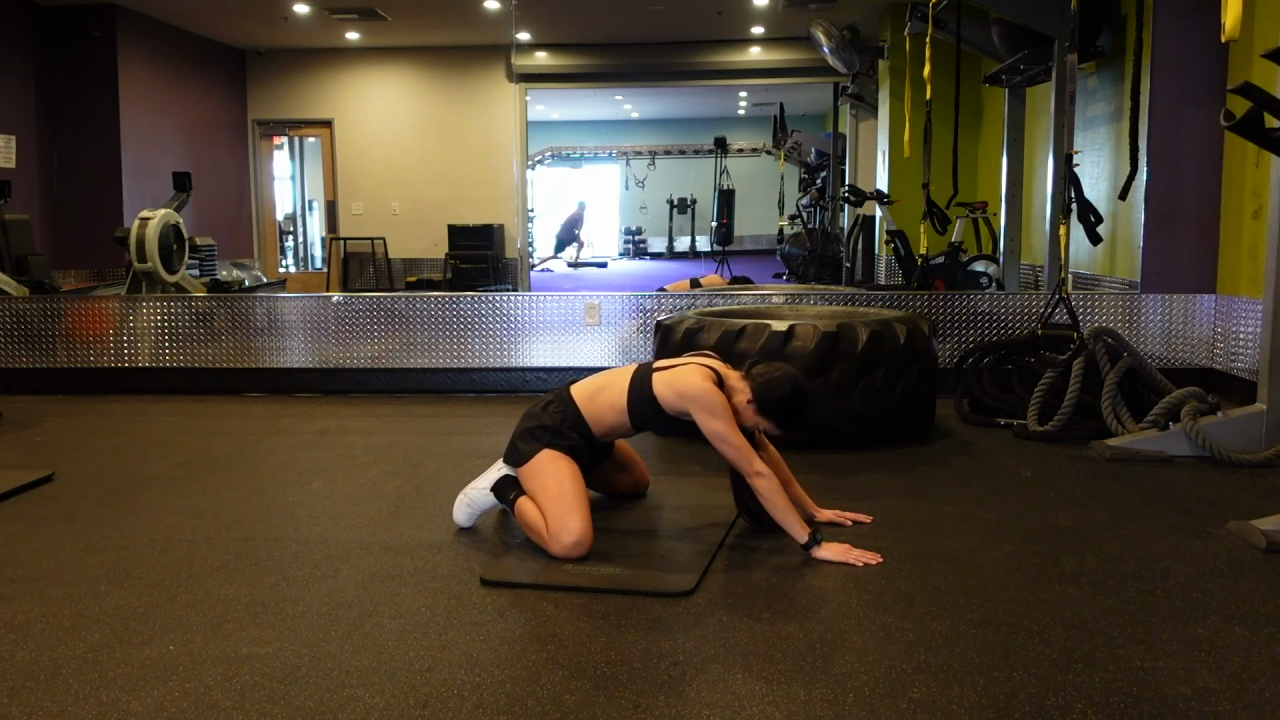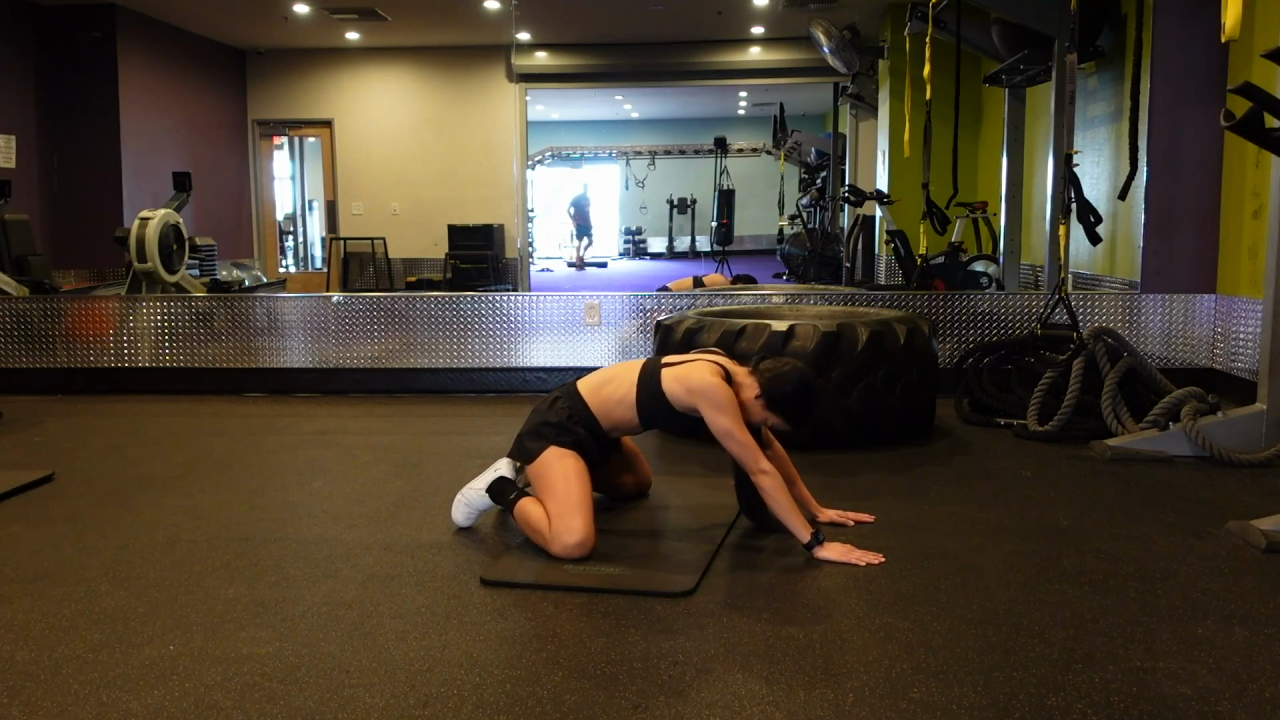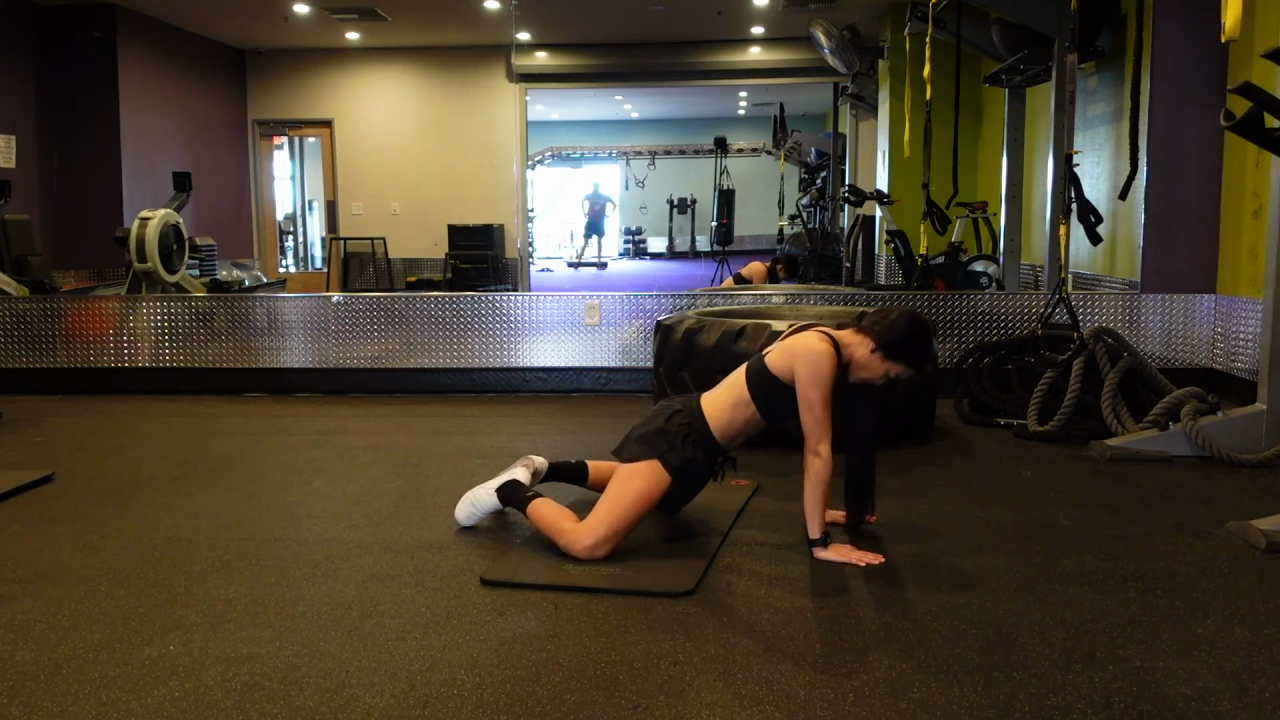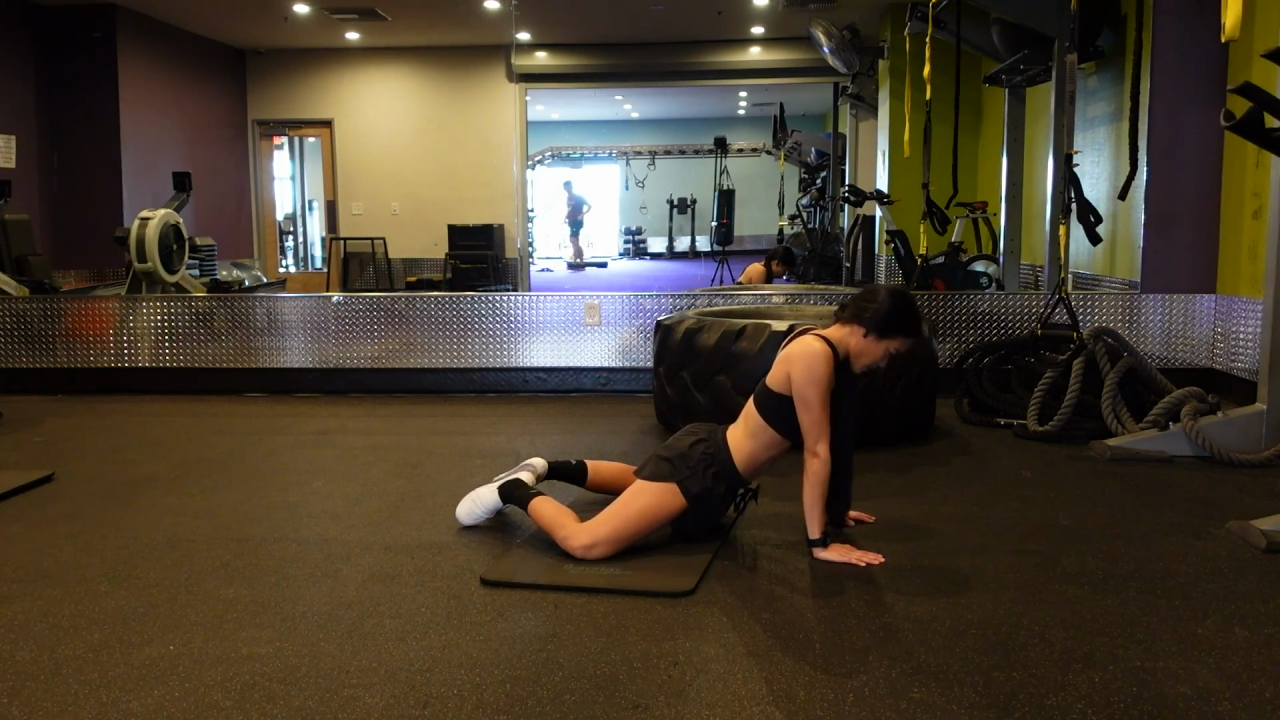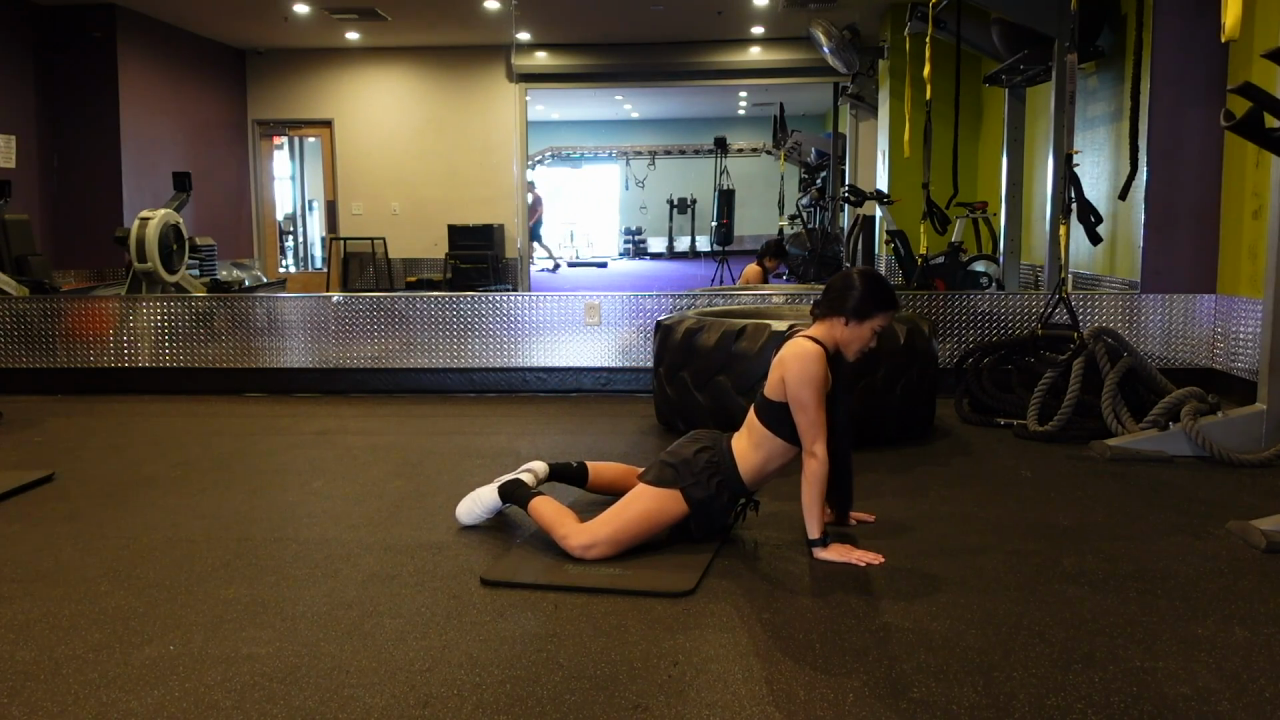
dt=1s
person 1, frame 1
left shoulder: (725, 378)
right shoulder: (704, 392)
left elbow: (766, 453)
right elbow: (757, 473)
left wrist: (813, 510)
right wrist: (813, 544)
left hip: (586, 432)
right hip: (549, 431)
left knee: (635, 485)
right knee: (572, 543)
left ankle: (537, 476)
right ankle: (507, 488)
person 1, frame 2
left shoulder: (739, 376)
right shoulder: (711, 387)
left elbow: (772, 450)
right elbow: (761, 470)
left wrist: (815, 510)
right wrist: (813, 543)
left hip: (595, 427)
right hip: (559, 425)
left knee: (637, 486)
right knee: (573, 544)
left ankle: (533, 473)
right ankle: (503, 490)
person 1, frame 3
left shoulder: (829, 347)
right shoulder: (819, 353)
left elbow: (817, 447)
right elbow: (818, 452)
left wrist: (819, 510)
right wrist: (819, 541)
left hip: (691, 434)
right hip: (678, 436)
left knee: (636, 487)
right knee: (588, 544)
left ankle: (542, 469)
right ankle: (514, 492)
person 1, frame 4
left shoulder: (824, 348)
right shoulder: (815, 354)
left elbow: (816, 447)
right elbow: (816, 452)
left wrist: (824, 510)
right wrist: (819, 542)
left hip: (711, 457)
right hip: (701, 464)
left knee: (639, 482)
right knee: (585, 543)
left ankle: (548, 469)
right ankle: (516, 491)
person 1, frame 5
left shoulder: (814, 348)
right shoulder: (807, 356)
left elbow: (811, 447)
right elbow: (814, 453)
left wrist: (821, 509)
right wrist: (818, 542)
left hip: (712, 461)
right hip: (704, 472)
left knee: (639, 481)
right knee: (584, 544)
left ankle: (546, 472)
right ankle: (514, 491)
